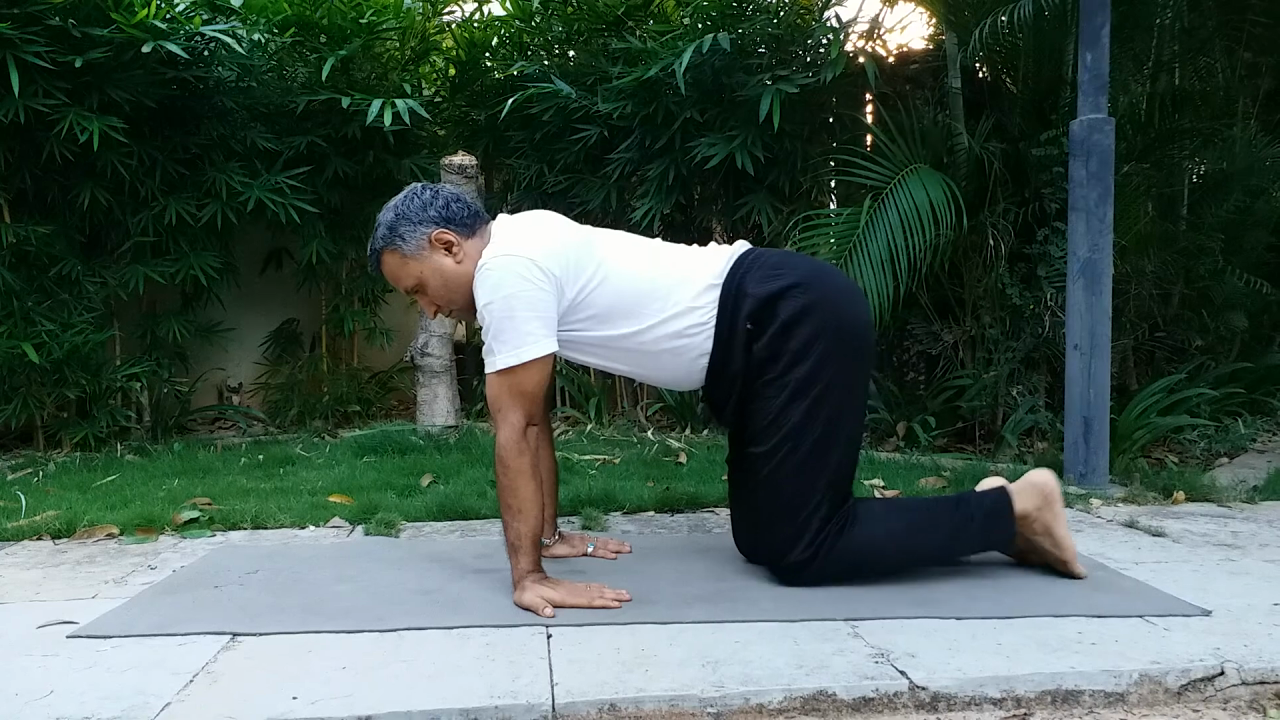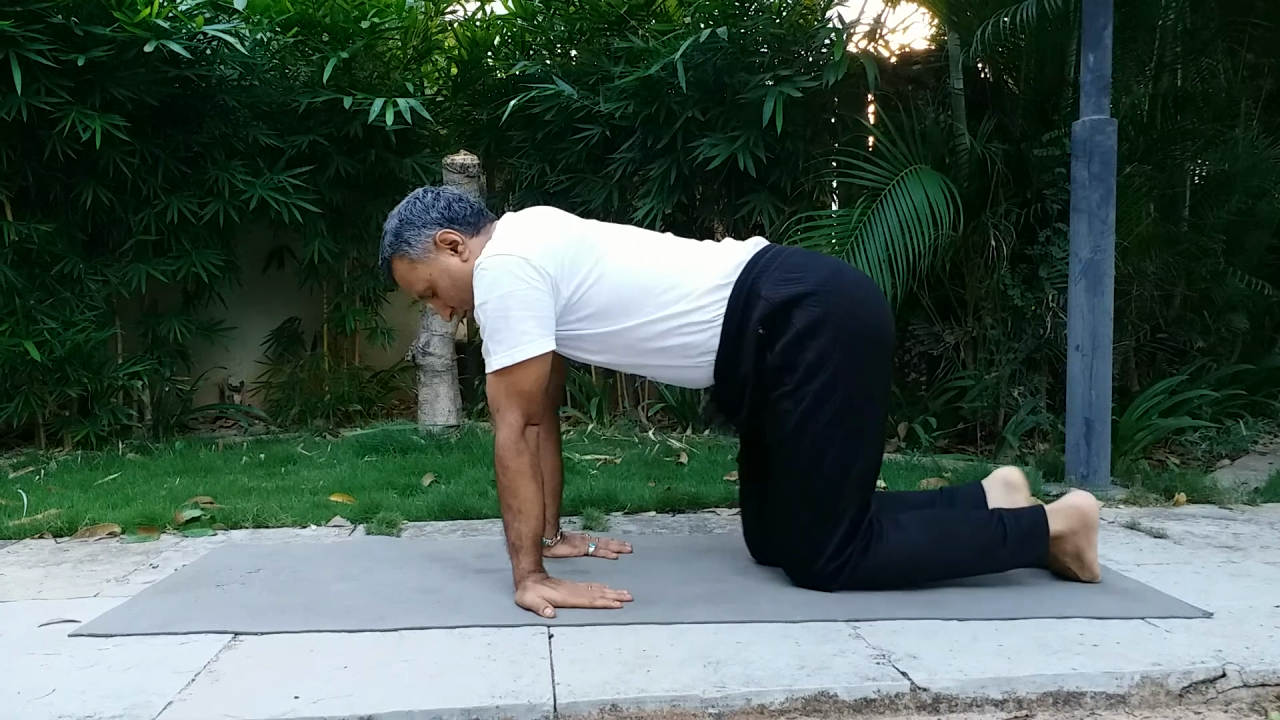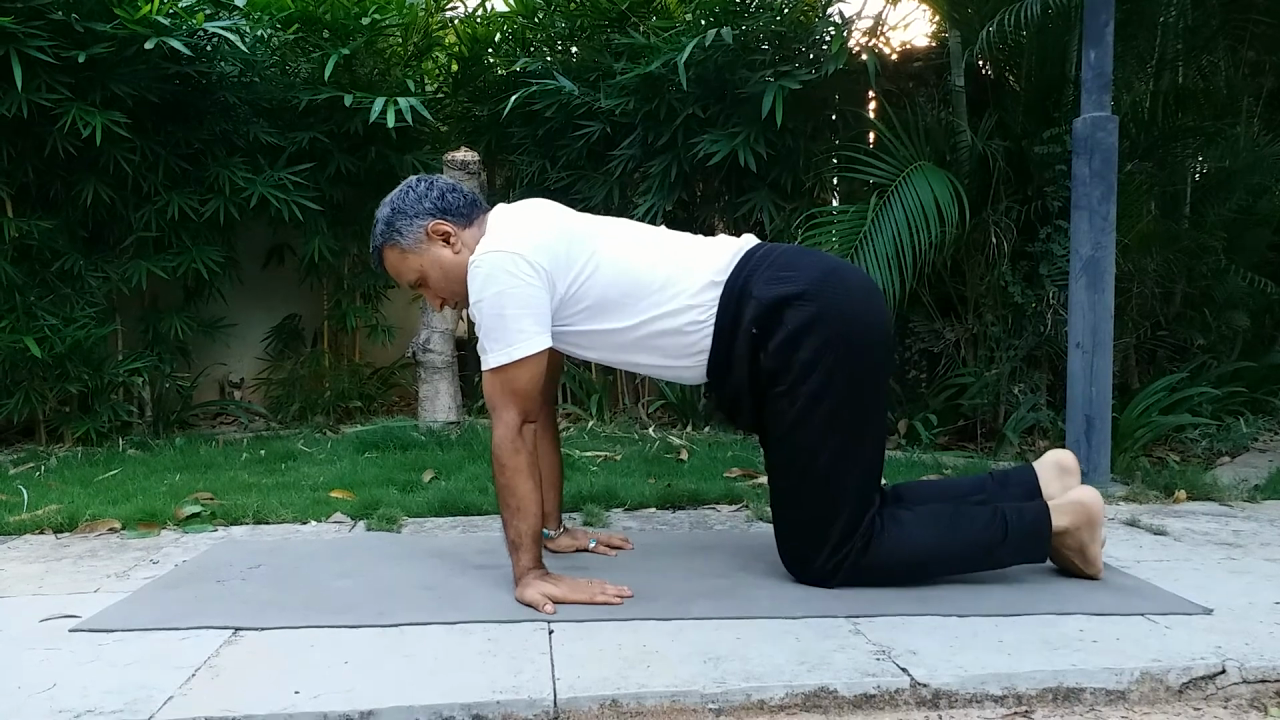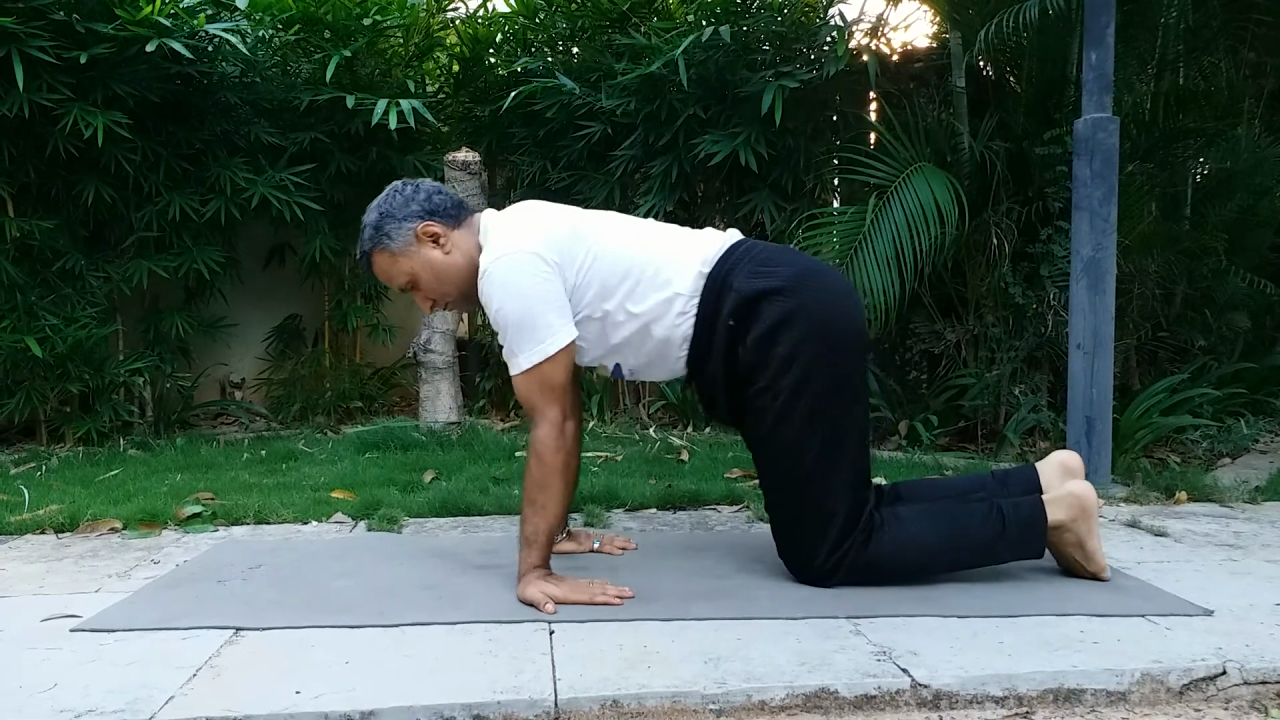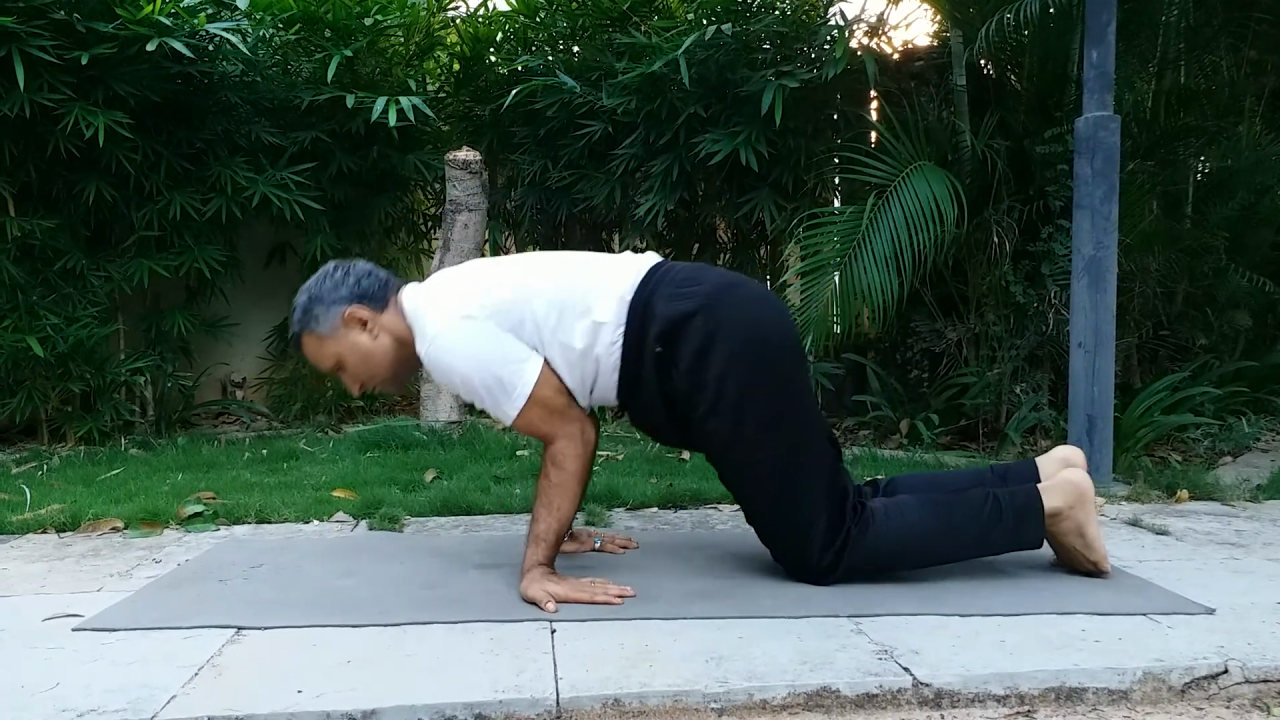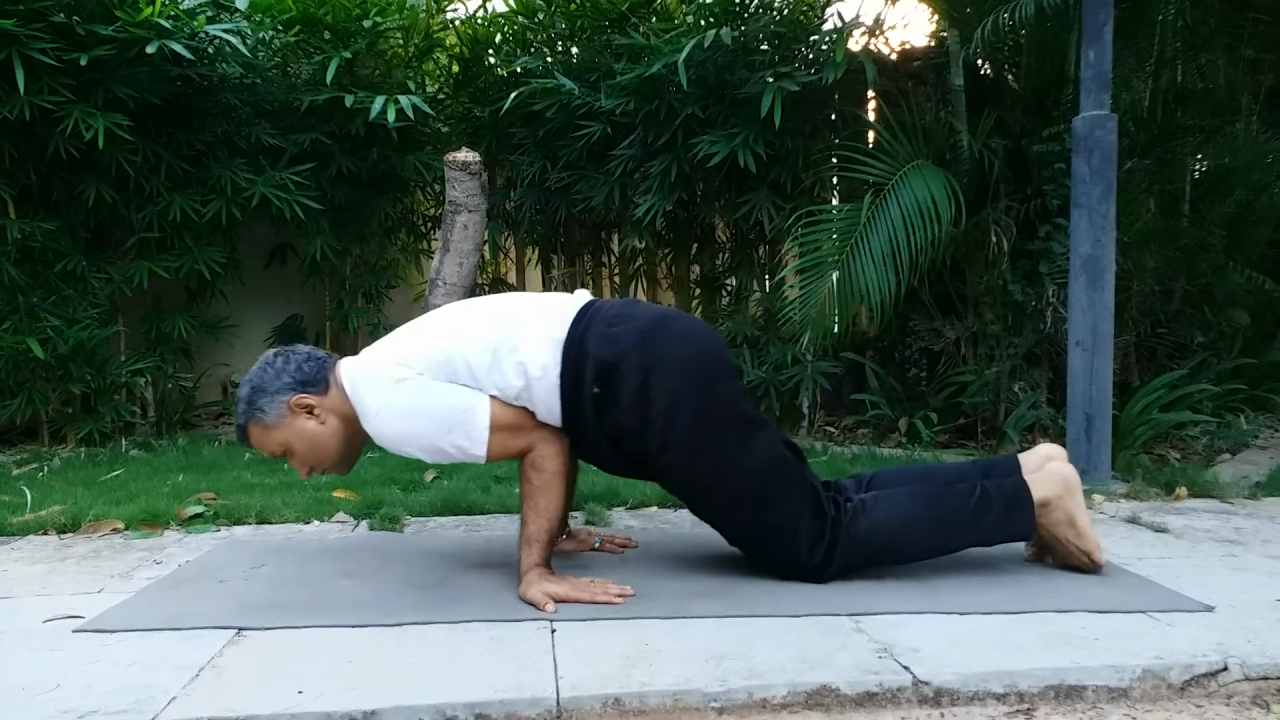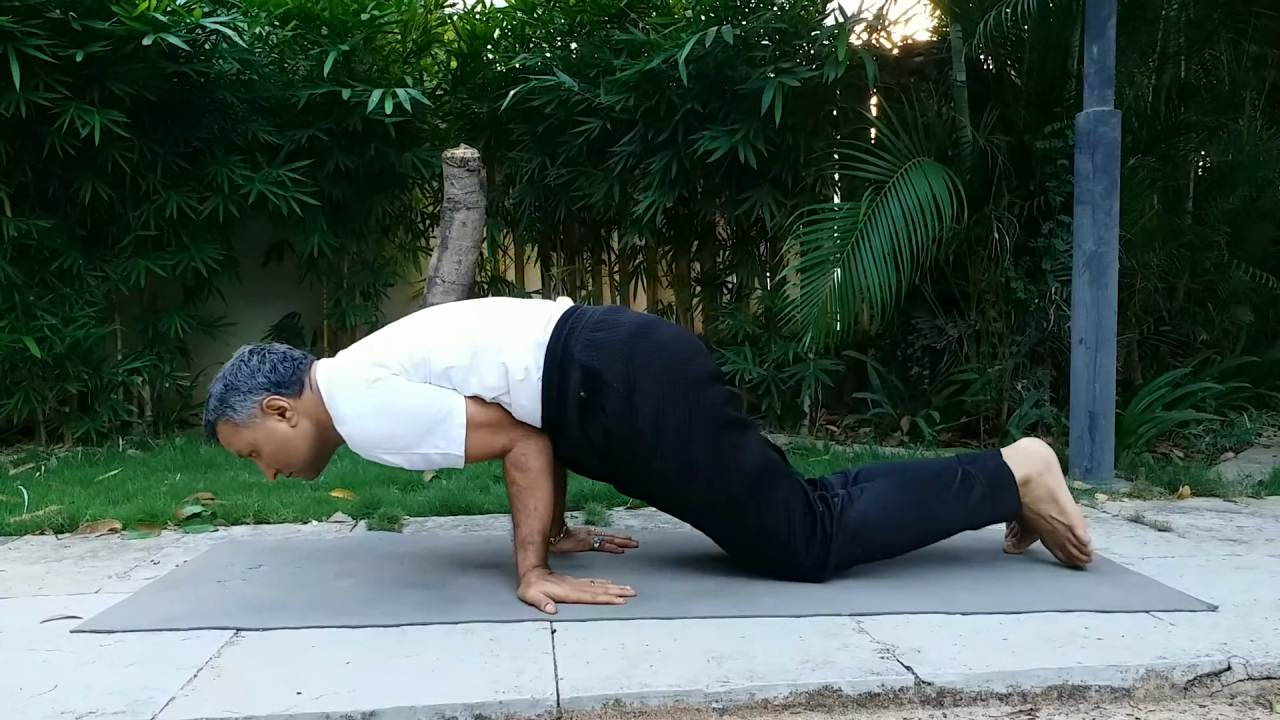
dt=0.5s
person 1, frame 1
left shoulder: (505, 271)
right shoulder: (516, 252)
left elbow: (515, 430)
right elbow: (534, 421)
left wrist: (529, 575)
right wrist: (547, 533)
left hip: (797, 321)
right hip: (785, 320)
left knee: (797, 549)
right knee: (765, 534)
left ankle: (1014, 507)
right ankle: (985, 506)
person 1, frame 2
left shoulder: (503, 269)
right shoulder: (529, 248)
left elbow: (517, 428)
right elbow: (542, 413)
left wrist: (529, 574)
right wrist: (550, 533)
left hip: (810, 321)
right hip: (802, 312)
left knee: (823, 556)
right knee: (773, 538)
left ankle: (1048, 526)
right ankle: (989, 499)
person 1, frame 3
left shoulder: (498, 265)
right shoulder: (522, 237)
left elbow: (513, 427)
right elbow: (538, 413)
left wrist: (529, 571)
right wrist: (552, 527)
left hip: (804, 322)
right hip: (811, 308)
left knee: (827, 554)
right knee: (834, 513)
left ankle: (1053, 521)
right ankle: (1037, 483)
person 1, frame 4
left shoulder: (509, 267)
right shoulder: (516, 242)
left elbow: (555, 426)
right elbow: (562, 412)
left wrist: (533, 566)
right wrist: (557, 529)
left hip: (782, 321)
right hip: (787, 310)
left knee: (828, 551)
right knee: (836, 514)
left ankle: (1045, 514)
right ankle: (1040, 479)
person 1, frame 5
left shoulder: (444, 332)
right shoulder: (451, 301)
left elbow: (569, 434)
right elbow: (565, 420)
left wrist: (537, 568)
right wrist: (555, 530)
left hip: (712, 342)
right hip: (720, 324)
left knee: (824, 546)
right knee: (830, 512)
left ankle: (1041, 502)
right ankle: (1039, 474)
person 1, frame 6
left shoulder: (385, 405)
right shoulder: (393, 372)
left elbow: (537, 440)
left wrist: (533, 570)
right wrist: (555, 531)
left hip: (649, 379)
right hip: (648, 359)
left knee: (816, 541)
right knee: (812, 505)
left ankle: (1031, 499)
right ankle: (1021, 472)
person 1, frame 7
left shoulder: (360, 407)
right shoulder: (371, 372)
left elbow: (519, 440)
left wrist: (533, 572)
right wrist: (551, 531)
left hip: (628, 386)
right hip: (624, 365)
left knee: (810, 540)
right knee: (800, 507)
left ankle: (1010, 479)
right ankle: (1003, 468)
